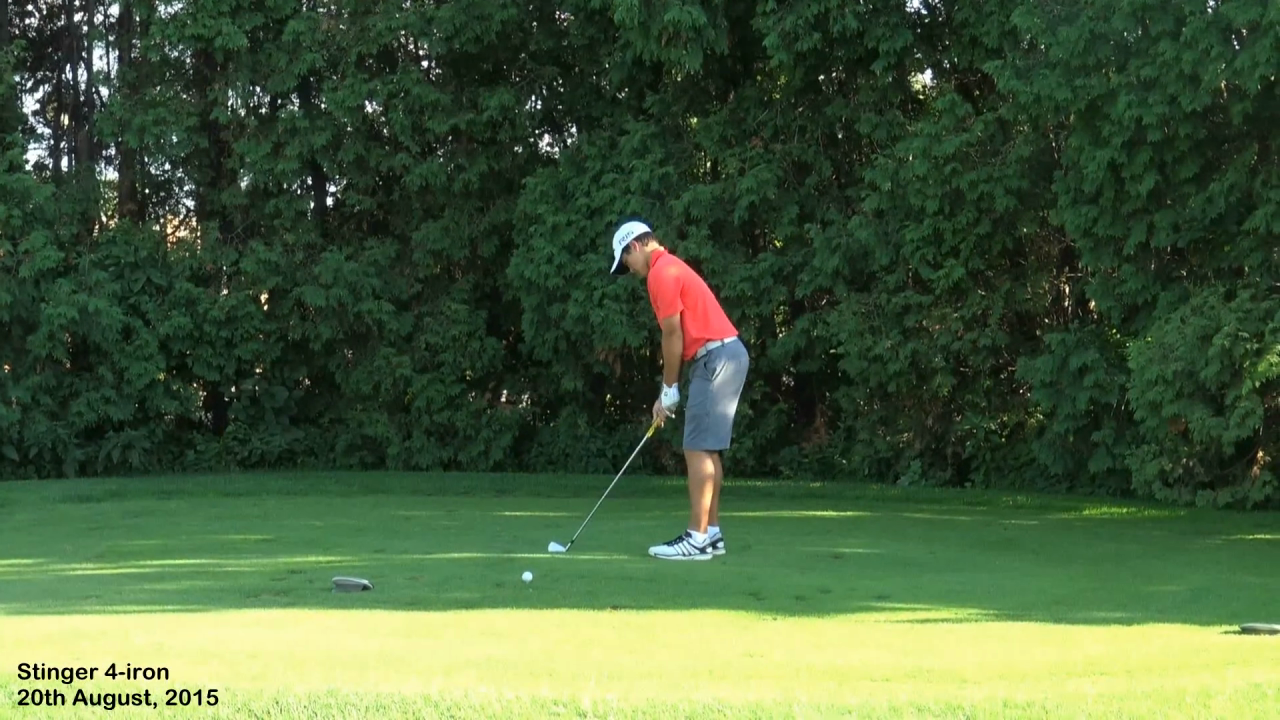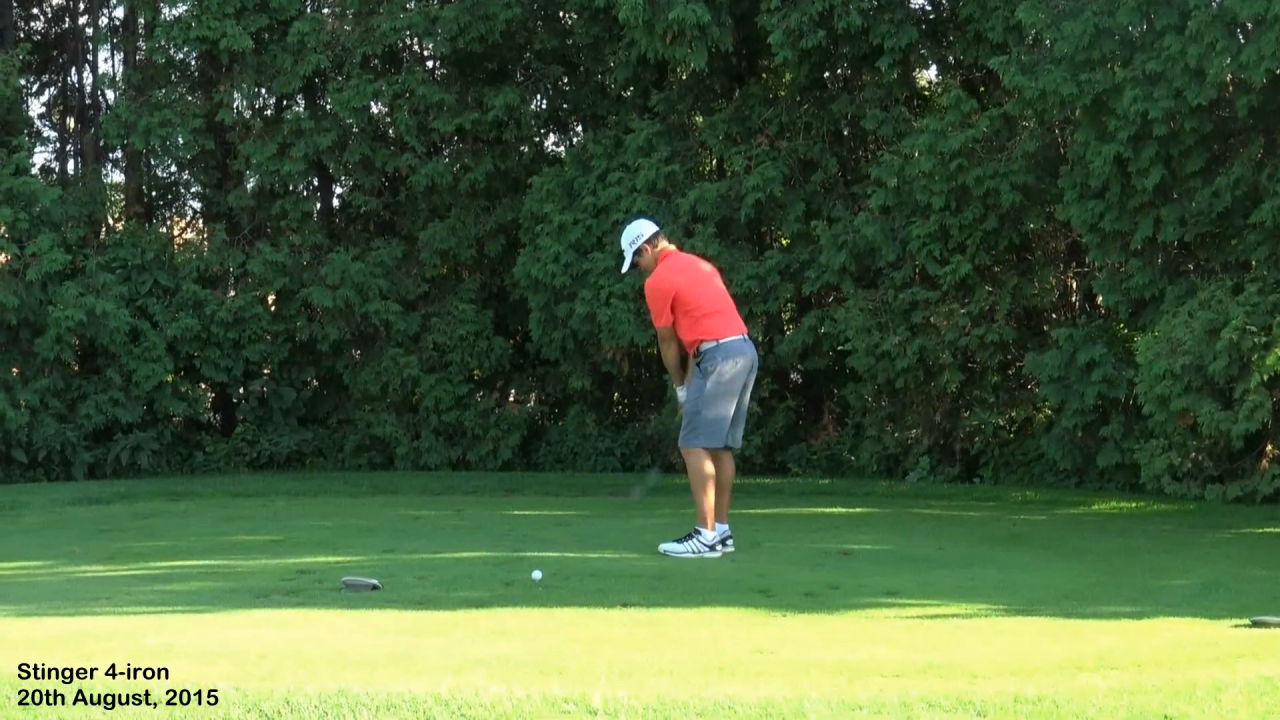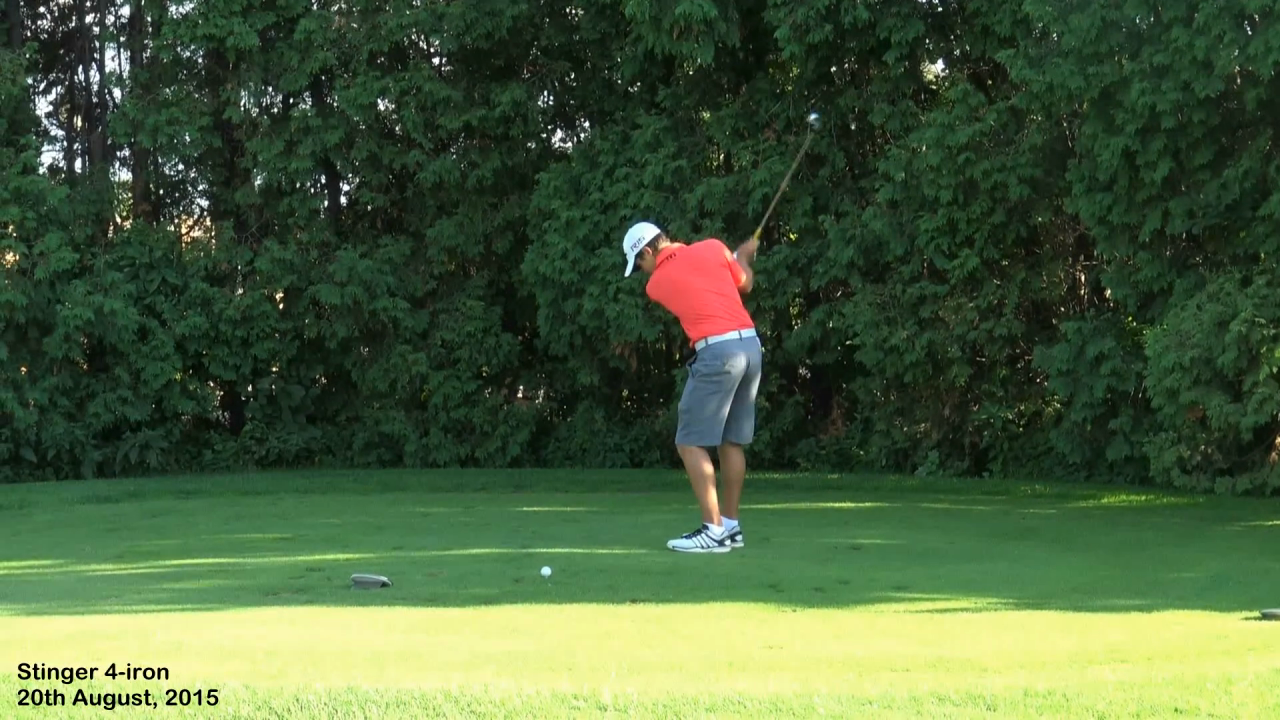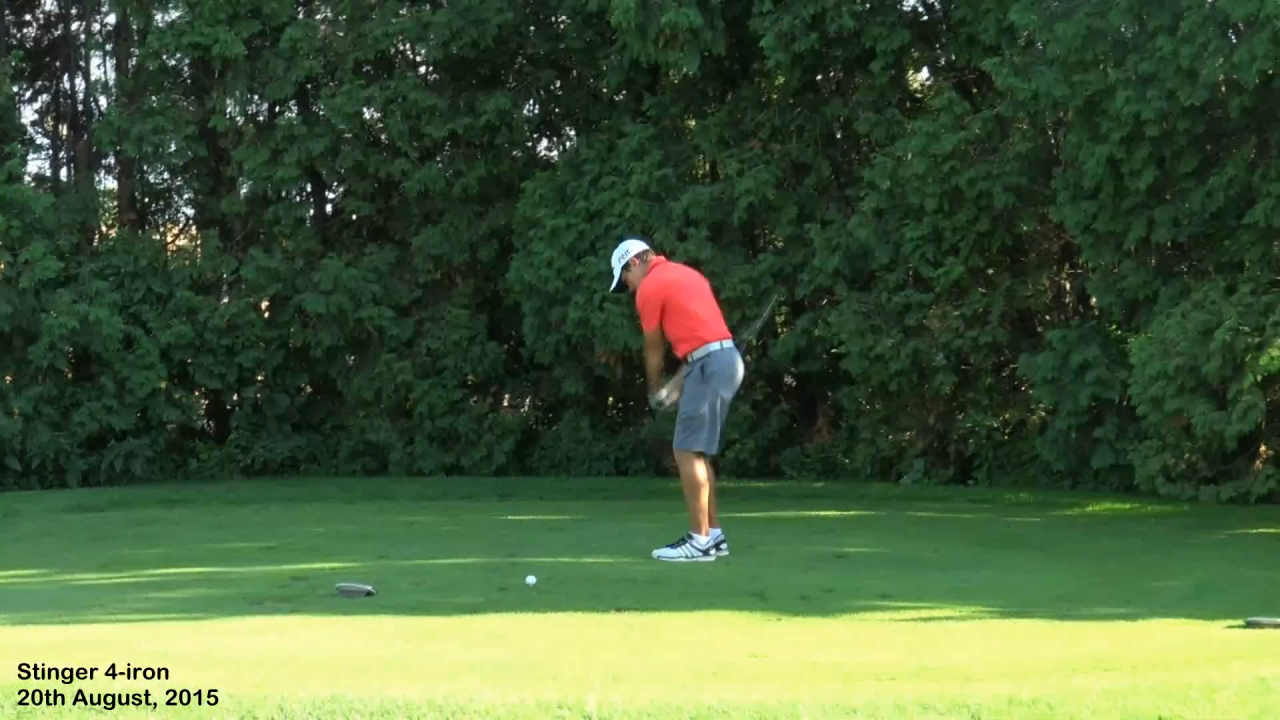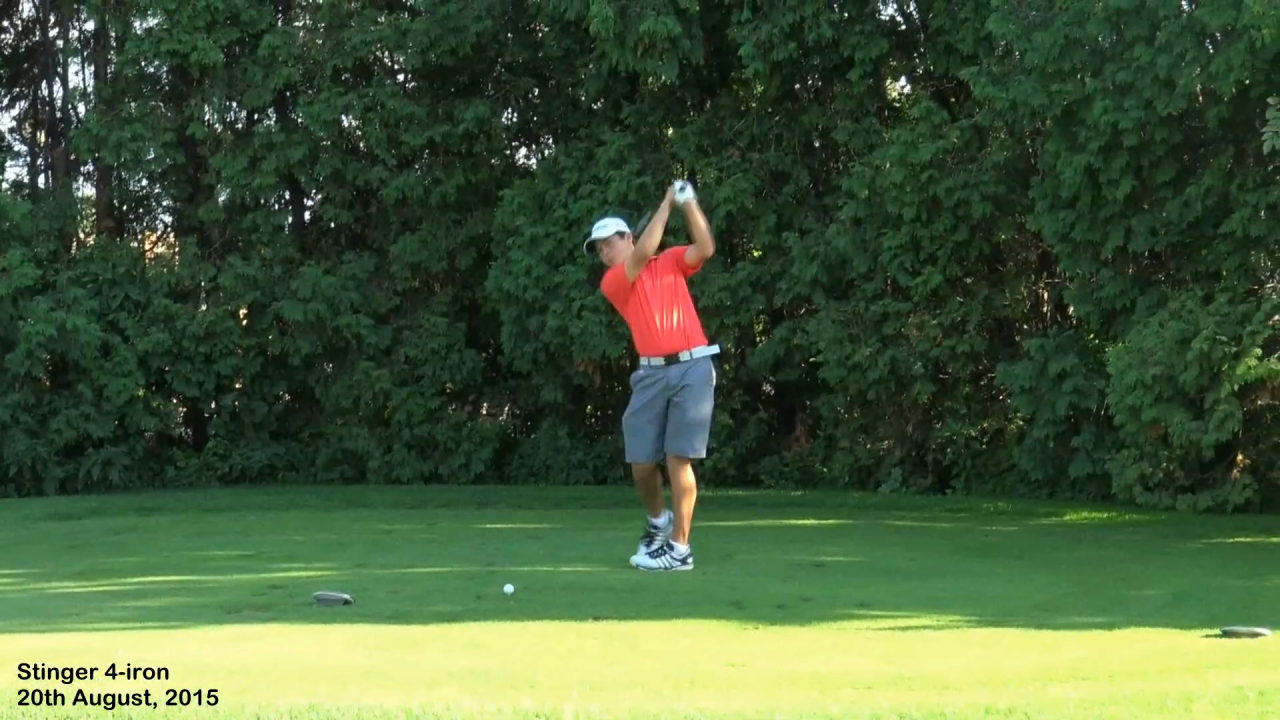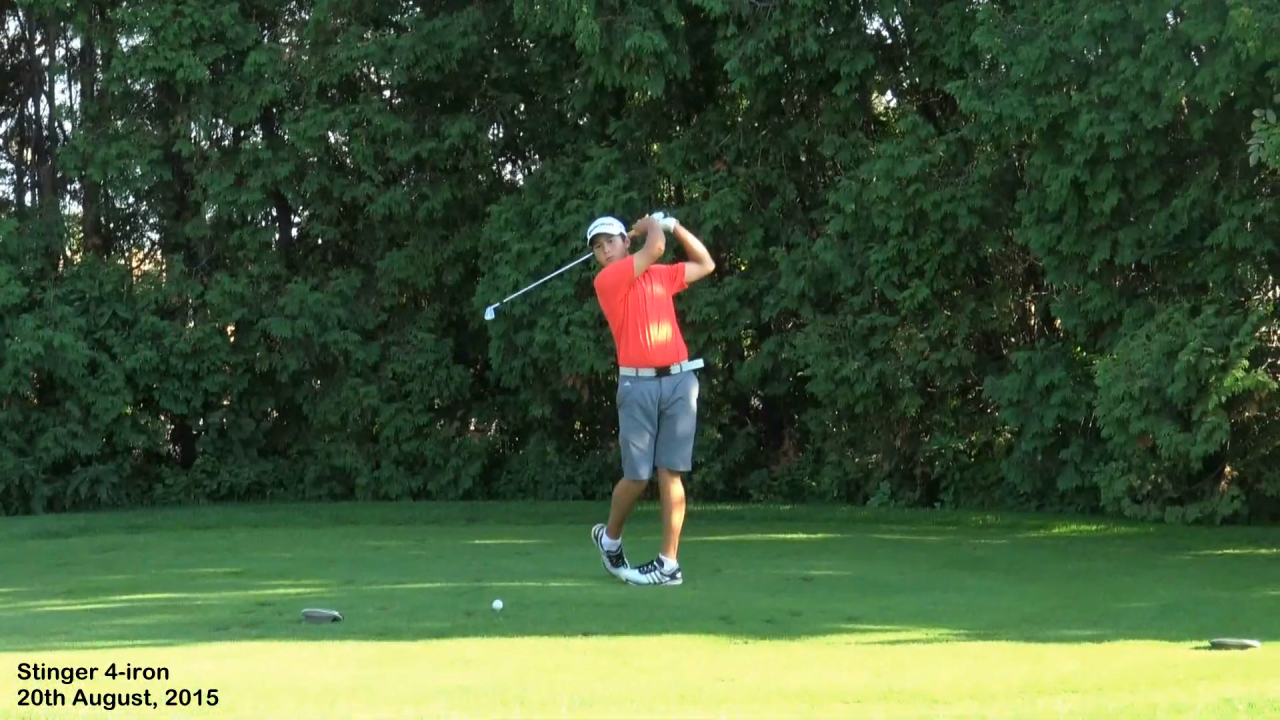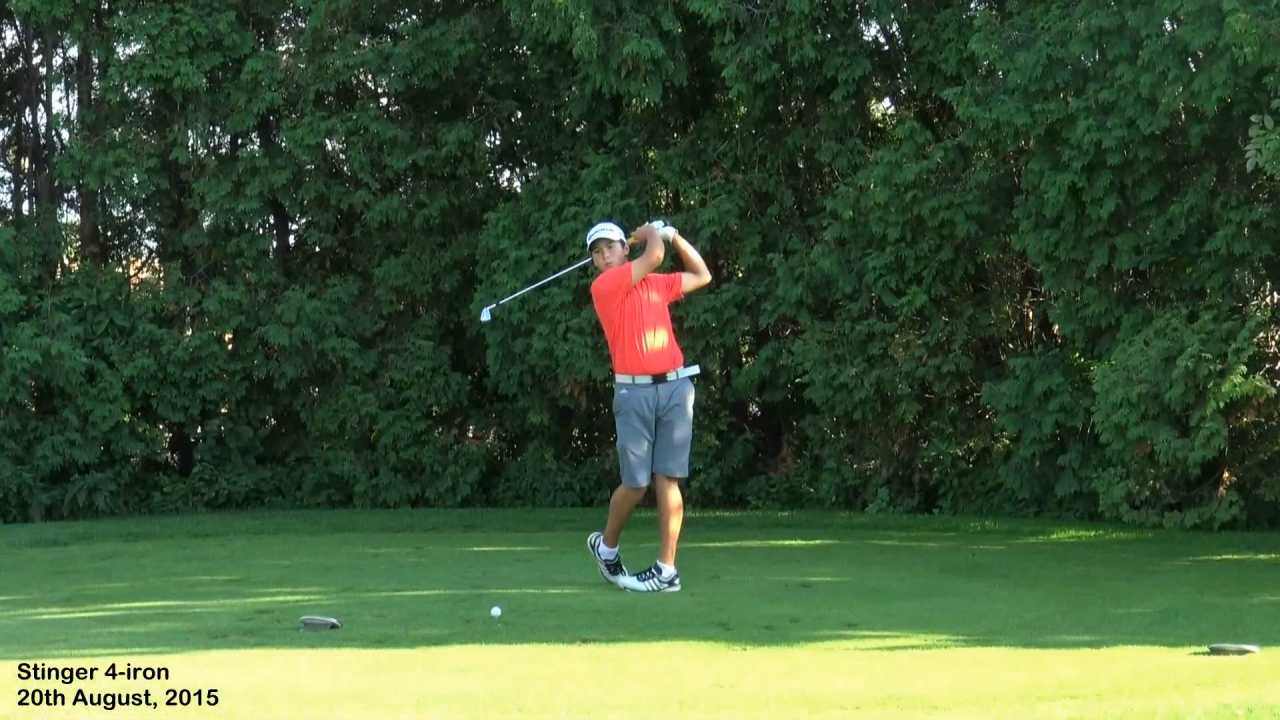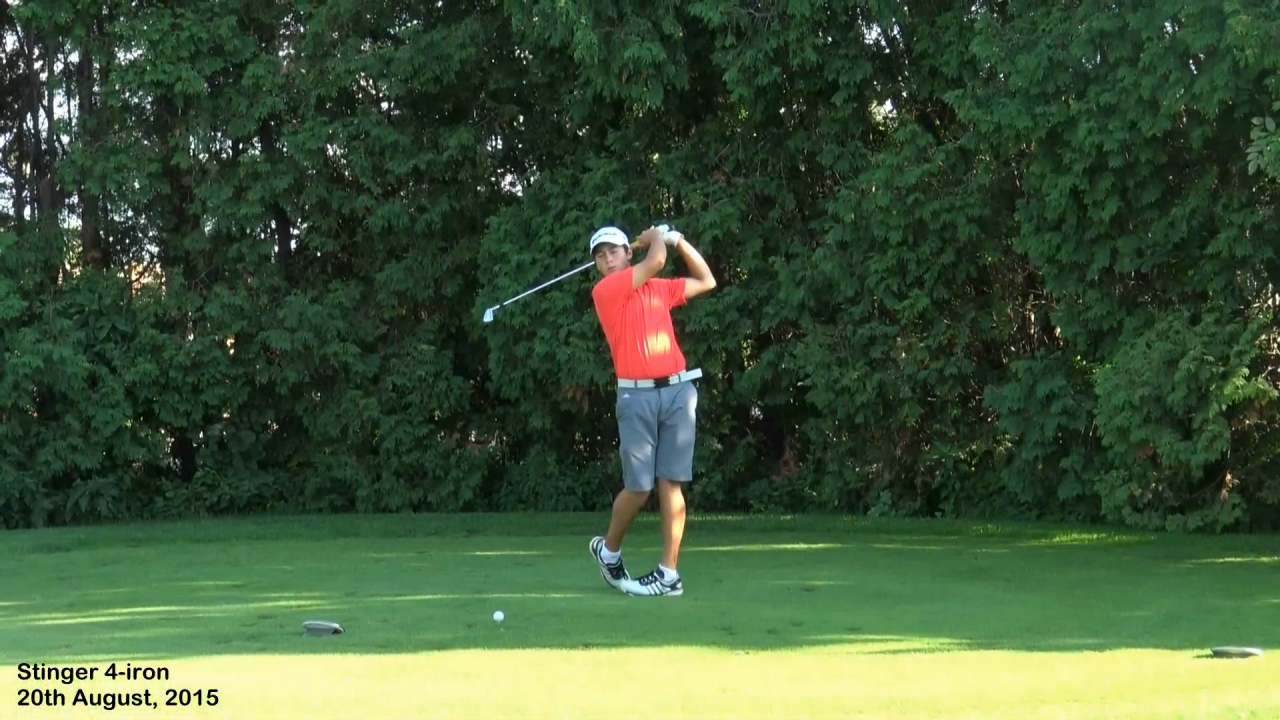
dt=0.4s
person 1, frame 1
left shoulder: (661, 272)
right shoulder: (670, 267)
left elbow: (673, 334)
right elbow: (680, 336)
left wrist: (669, 388)
right wrist: (666, 393)
left hip: (717, 358)
right hip: (725, 356)
left knee: (698, 449)
right knee: (708, 449)
left ankle: (697, 538)
right ankle: (710, 532)
person 1, frame 2
left shoulder: (656, 282)
right shoulder: (697, 264)
left elbow: (668, 342)
left wrist: (680, 387)
right wrist: (688, 383)
left hip: (720, 356)
right hip: (744, 351)
left knee: (695, 445)
right knee: (721, 446)
left ankle: (705, 536)
right ankle: (720, 530)
person 1, frame 3
left shoulder: (656, 285)
right shoulder: (712, 248)
right elbow: (744, 285)
right wrist: (742, 257)
left hip: (717, 354)
right hip: (750, 345)
left knee: (690, 444)
right knee: (730, 442)
left ankle: (714, 530)
right ankle: (729, 525)
person 1, frame 4
left shoulder: (651, 288)
right shoulder: (682, 273)
left elbow: (653, 349)
left wrist: (659, 388)
right wrist: (675, 384)
left hip: (711, 363)
right hip: (710, 364)
left knee: (688, 451)
right knee: (690, 452)
left ankle: (700, 540)
right ankle: (712, 534)
person 1, frame 5
left shoulder: (672, 261)
right shoulder: (612, 282)
left elbow: (705, 249)
right elbow: (644, 252)
left wrist: (688, 202)
right wrist: (667, 204)
left hip: (693, 367)
right hip: (652, 372)
left knee: (679, 458)
right knee: (640, 458)
left ankle: (679, 548)
right ankle: (659, 516)
person 1, frame 6
left shoulder: (661, 275)
right shoulder: (606, 281)
left elbow: (706, 264)
right elbow: (655, 248)
left wrist: (673, 224)
right wrist: (653, 227)
left hip: (679, 380)
right hip: (637, 384)
left knee: (670, 472)
right knee: (637, 475)
left ankle: (668, 562)
right ankle: (609, 537)
person 1, frame 7
left shoulder: (657, 283)
right shoulder: (603, 286)
left elbow: (702, 276)
right elbow: (654, 256)
left wrist: (673, 234)
right wrist: (653, 234)
left hip: (675, 386)
right hip: (634, 391)
left knee: (667, 478)
right knee: (636, 482)
left ankle: (667, 569)
right ankle: (606, 546)
person 1, frame 8
left shoulder: (660, 288)
right shoulder: (604, 291)
left elbow: (706, 282)
right elbow: (655, 262)
left wrist: (677, 239)
right wrist: (656, 237)
left hip: (677, 391)
right hip: (636, 395)
left knee: (670, 483)
right knee: (639, 486)
left ankle: (668, 572)
right ankle: (608, 549)
